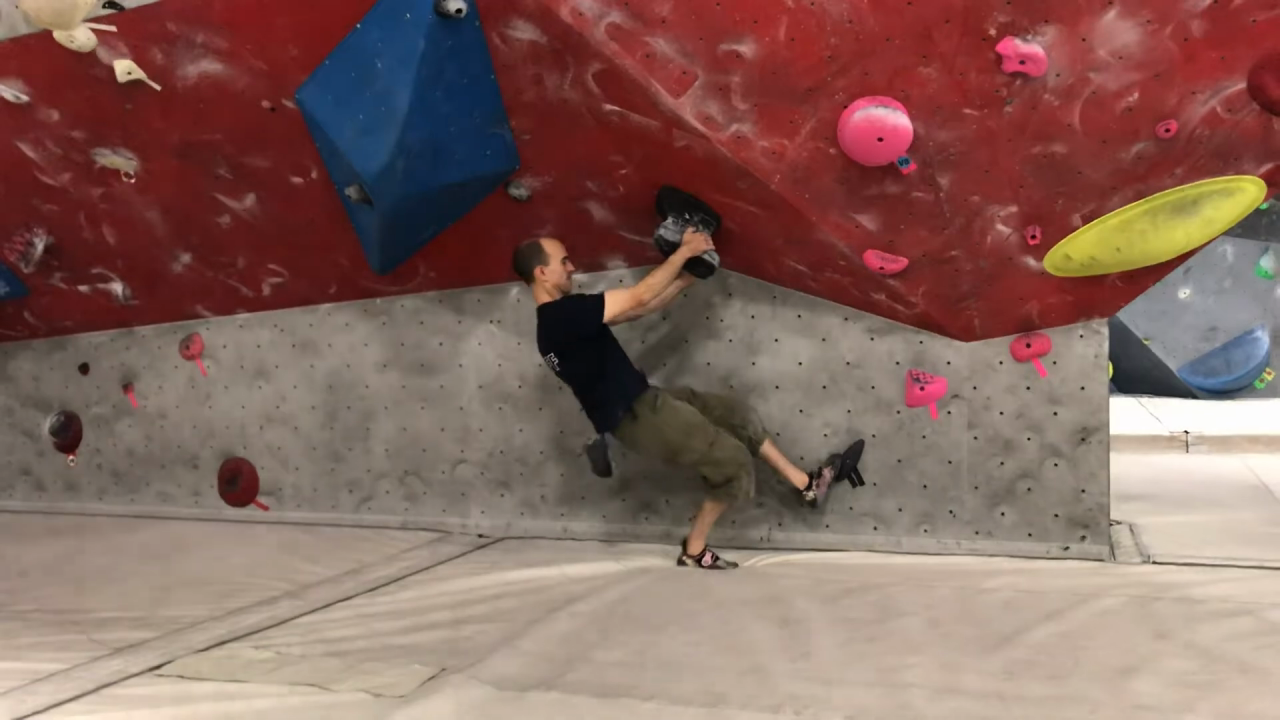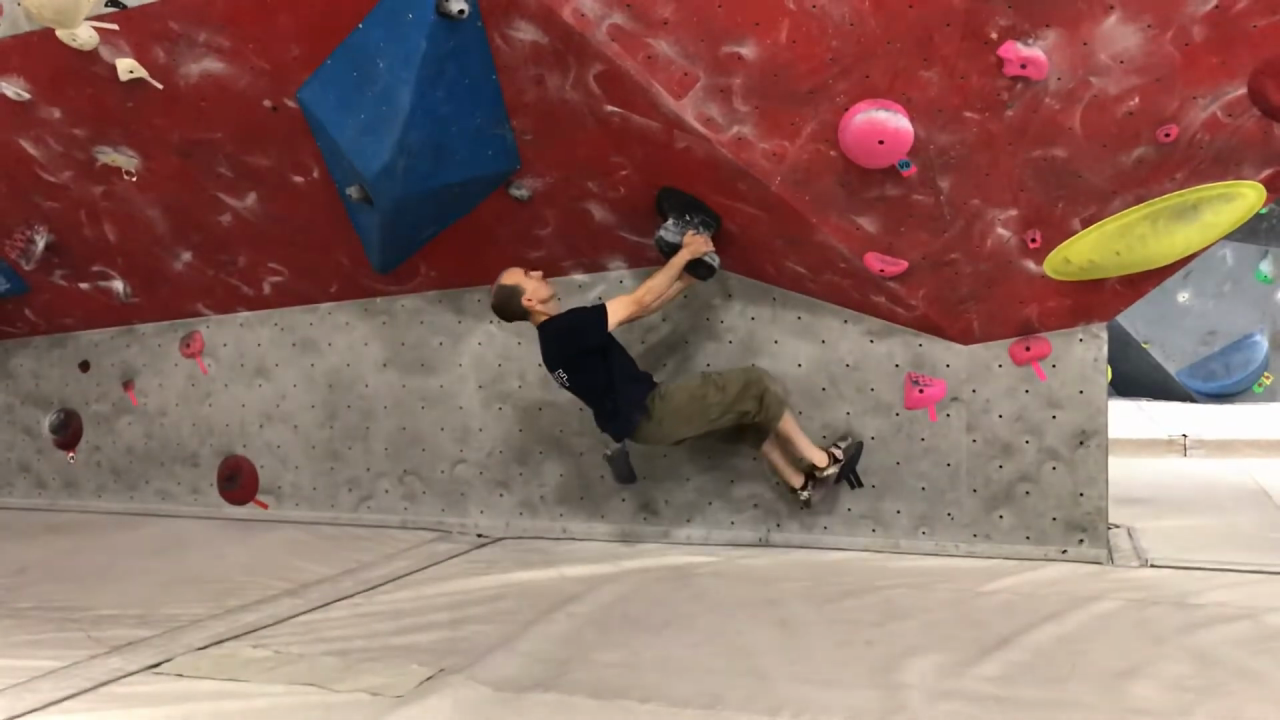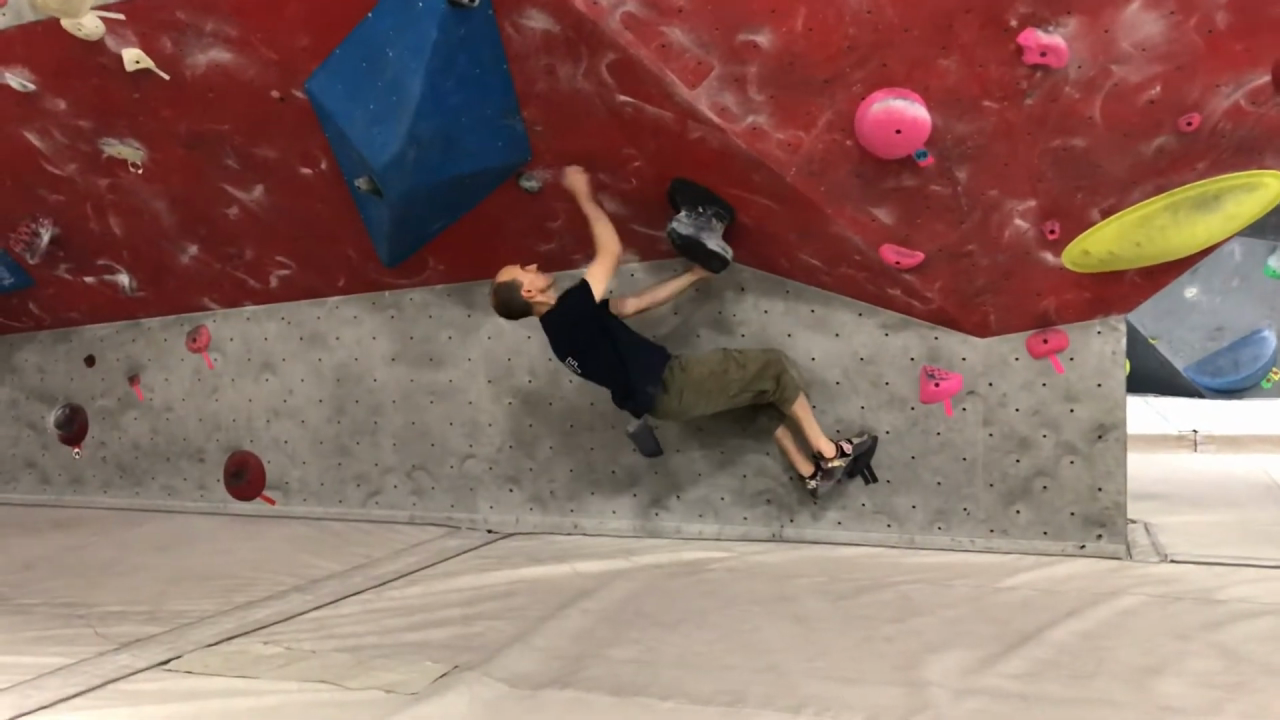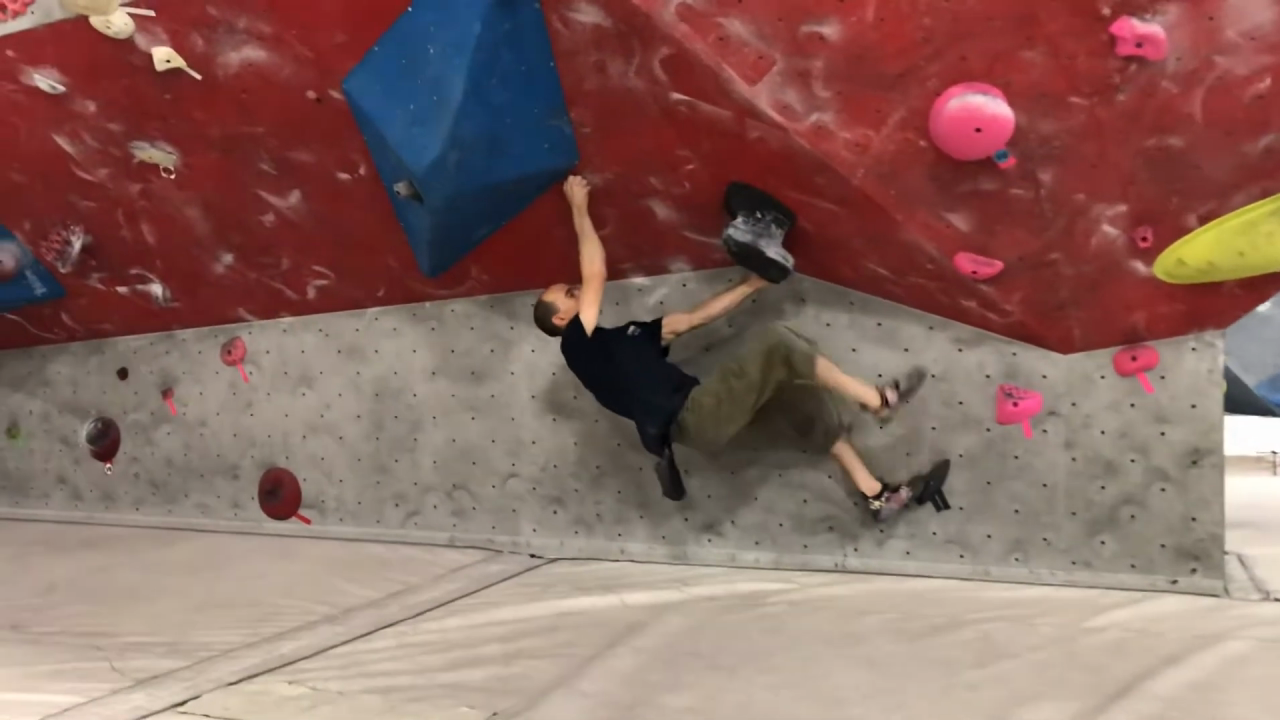
dt=0.7s
person 1, frame 1
left shoulder: (559, 319)
right shoulder: (562, 315)
left elbow: (635, 309)
right elbow: (638, 299)
left wrist: (687, 277)
right wrist: (685, 251)
left hip: (641, 401)
right hip: (636, 415)
left knee: (738, 416)
right knee: (734, 463)
left ankle: (806, 484)
right ankle: (695, 549)
person 1, frame 2
left shoulder: (560, 334)
right shoulder: (565, 330)
left elbow: (635, 309)
right elbow: (638, 302)
left wrist: (687, 276)
right wrist: (685, 253)
left hip: (645, 414)
right hip: (649, 416)
left knee: (750, 408)
right knee: (756, 386)
left ankle: (801, 484)
right ankle: (819, 462)
person 1, frame 3
left shoulder: (566, 321)
right shoulder: (568, 313)
left elbow: (637, 303)
right elbow: (610, 252)
left wrist: (695, 274)
right wrist: (583, 195)
left hip: (660, 392)
right hip: (669, 387)
left knee: (763, 386)
right knee: (774, 367)
left ankle: (811, 472)
right ankle: (827, 451)
person 1, frame 4
left shoulder: (626, 334)
right shoulder: (580, 344)
left elbow: (692, 319)
right elbow: (596, 275)
left wrist: (751, 284)
right wrist: (580, 208)
left hip: (701, 410)
right hip: (698, 418)
right knee: (779, 344)
left ankle: (876, 493)
right ankle: (874, 398)
